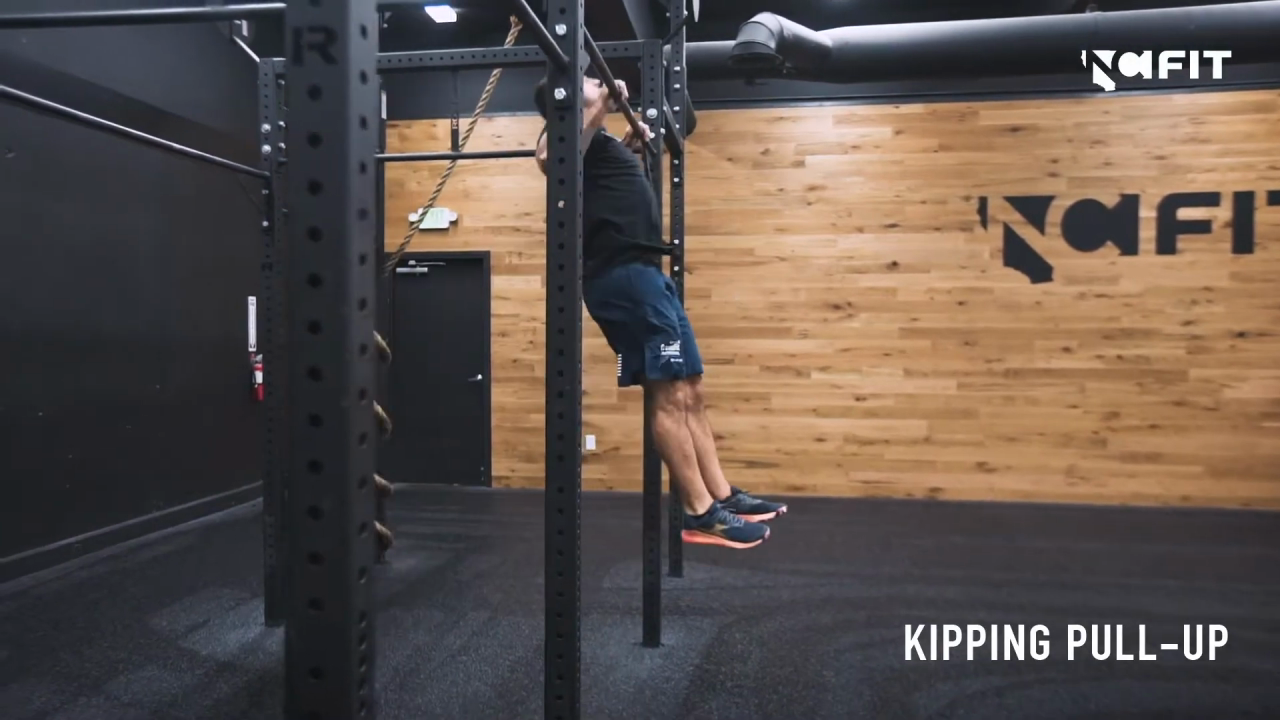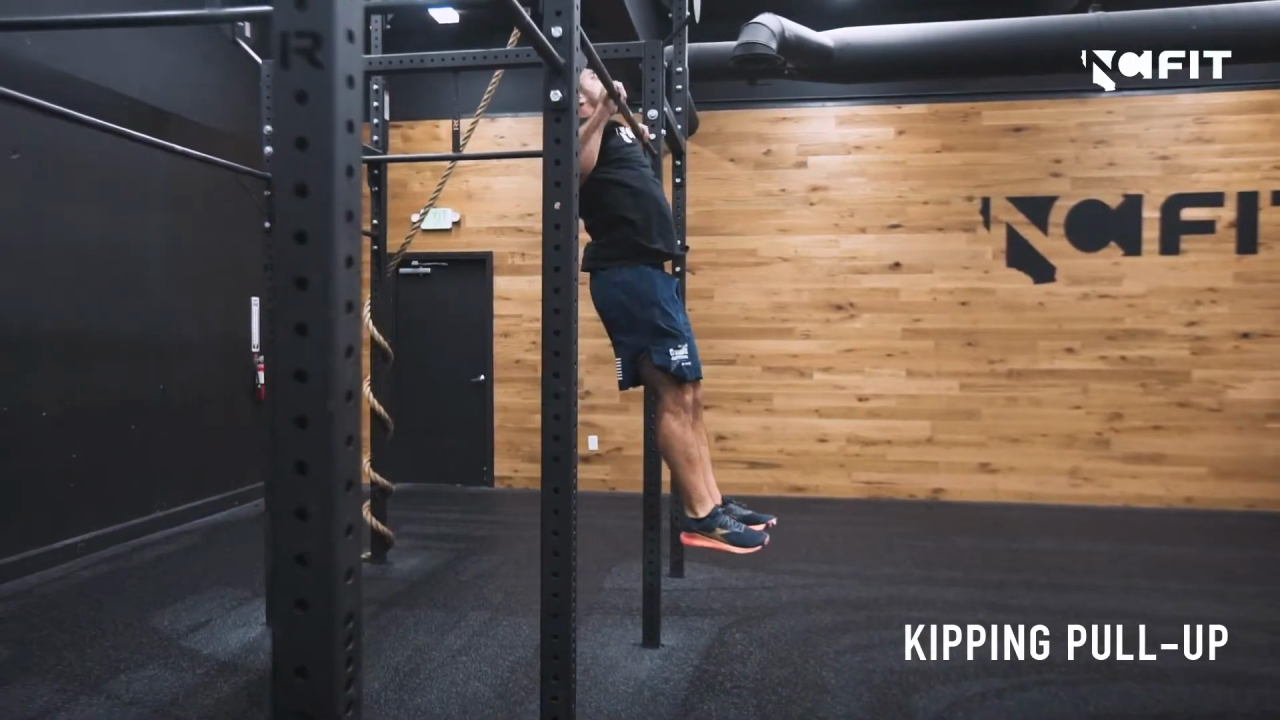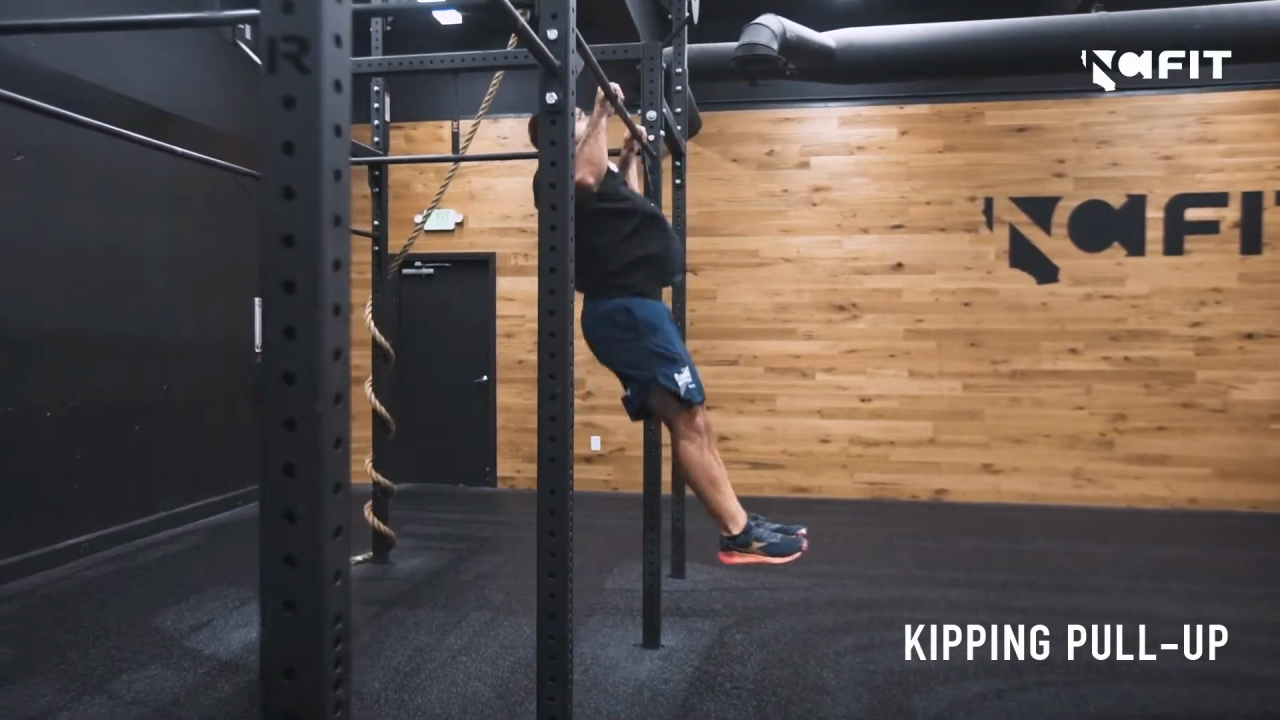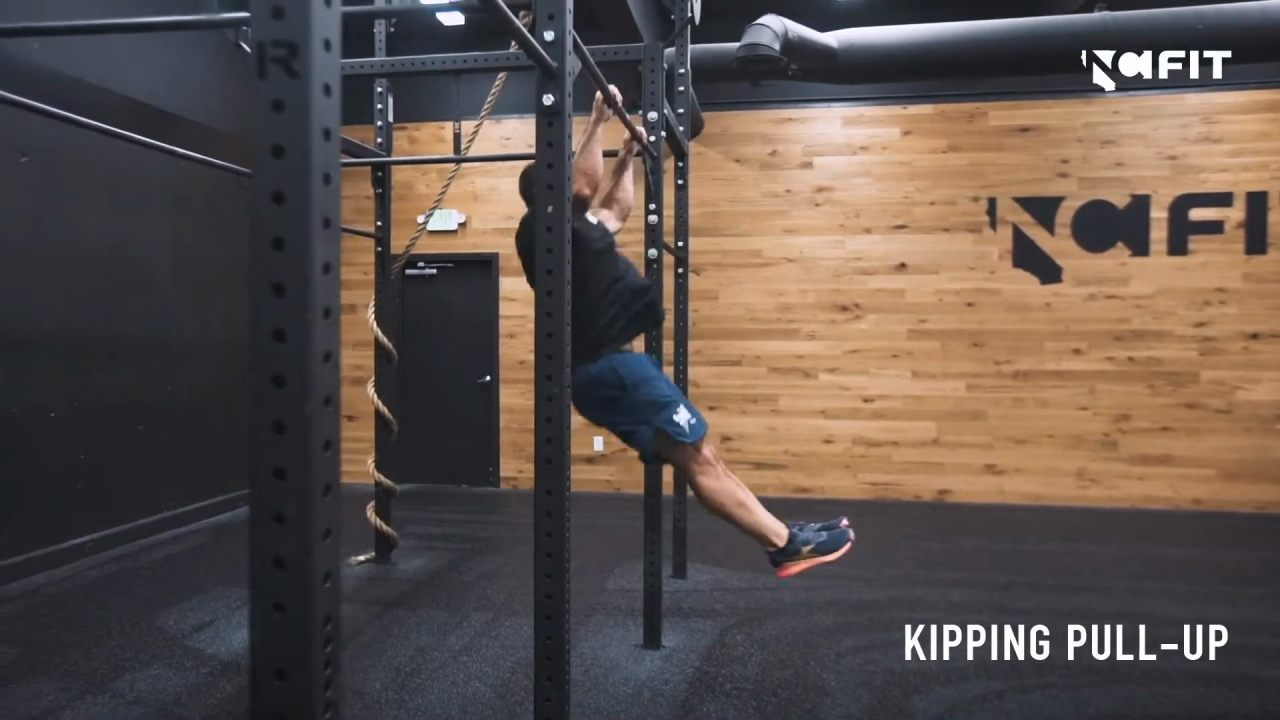
dt=0.1s
person 1, frame 1
left shoulder: (602, 135)
right shoulder: (576, 131)
right elbow: (553, 157)
left wrist: (632, 141)
right wrist: (601, 106)
left hip: (637, 270)
right hip: (625, 271)
left knee: (687, 390)
right knee: (675, 393)
left ankle: (723, 497)
right ankle: (700, 512)
person 1, frame 2
left shoulder: (611, 131)
right shoulder: (589, 131)
right elbow: (577, 166)
left wrist: (639, 138)
right wrist: (605, 111)
left hip: (641, 273)
right hip: (631, 273)
left knee: (686, 395)
right knee: (678, 396)
left ankle: (714, 505)
right ankle: (703, 517)
person 1, frame 3
right shoulder: (572, 183)
left elbow: (630, 196)
right elbow: (584, 176)
left wrist: (632, 150)
right wrist: (602, 112)
left hip: (630, 306)
right hip: (622, 309)
left knee: (691, 418)
right knee: (688, 419)
left ankle: (743, 522)
right ankle: (741, 534)
person 1, frame 4
left shoulder: (578, 227)
right shoulder: (541, 228)
left elbow: (618, 209)
right elbow: (584, 180)
left wrist: (627, 155)
right wrist: (599, 116)
left hip: (611, 357)
right hip: (604, 365)
left knee: (695, 448)
right knee: (697, 453)
left ankle: (780, 536)
right ankle: (785, 543)
